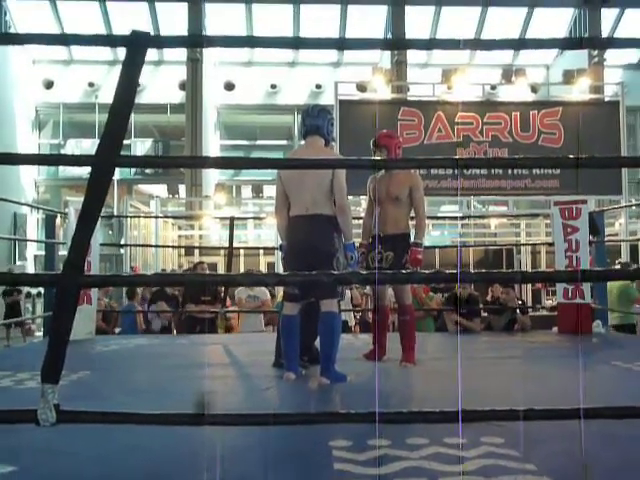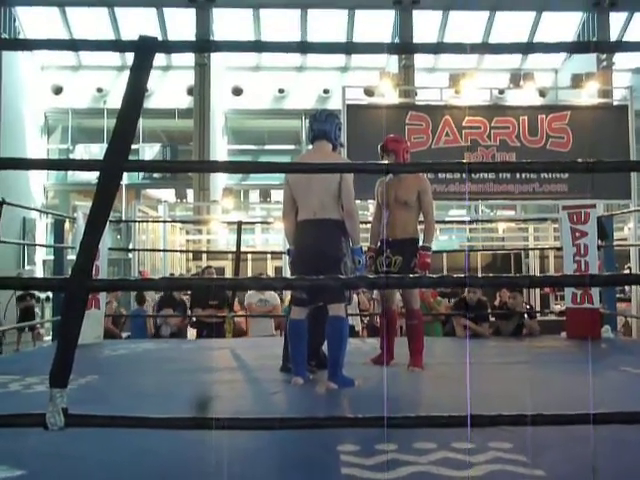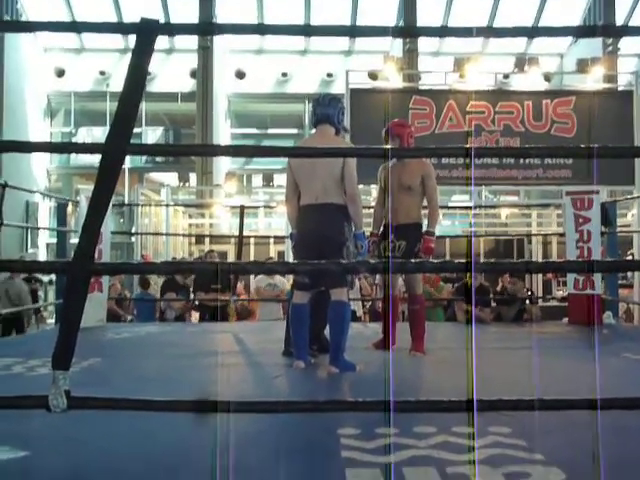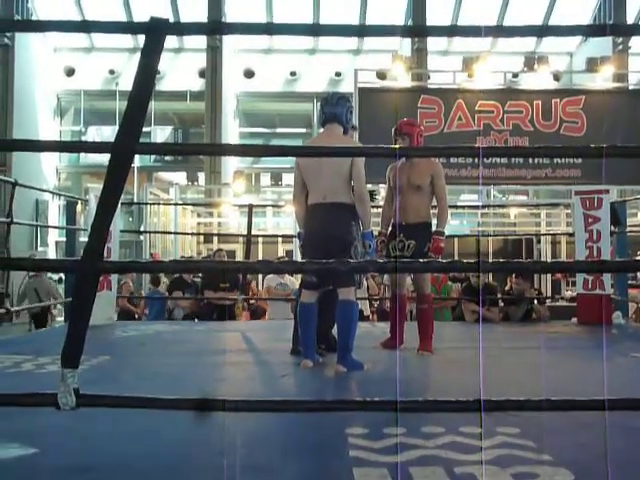
dt=0.4s
person 1, frame 1
left shoulder: (287, 161)
right shoulder: (332, 158)
left elbow: (280, 210)
right elbow: (341, 205)
left wrist: (285, 241)
right wrist: (349, 241)
left hip: (296, 233)
right hip: (324, 231)
left knee: (291, 302)
right knee: (329, 301)
left ankle: (290, 367)
right ankle: (327, 370)
person 1, frame 2
left shoulder: (294, 166)
right shoulder: (340, 163)
left elbow: (287, 214)
right elbow: (349, 210)
left wrist: (293, 247)
right wrist: (357, 246)
left hip: (303, 237)
right hip: (331, 235)
left knee: (299, 306)
right knee: (337, 306)
left ankle: (298, 372)
right ankle: (335, 375)
person 1, frame 3
right shoulder: (343, 147)
left elbow: (290, 198)
right elbow: (352, 194)
left wrist: (295, 231)
right wrist: (359, 230)
left hip: (306, 222)
right hip: (334, 220)
left knee: (301, 290)
right knee: (339, 290)
left ankle: (300, 355)
right ankle: (336, 359)
person 1, frame 4
right shoulder: (351, 146)
left elbow: (298, 198)
right elbow: (360, 194)
left wrist: (303, 230)
right wrist: (367, 230)
left hip: (314, 220)
right hip: (342, 219)
left knee: (309, 289)
right knee: (347, 289)
left ankle: (308, 354)
right ankle: (344, 358)
person 2, frame 1
left shoulder: (411, 178)
right shoulder: (373, 181)
left elbow: (420, 216)
left wrist: (417, 246)
right wrist: (363, 245)
left hip: (399, 241)
right hip: (376, 241)
left knee: (403, 296)
right knee: (378, 297)
left ankle: (409, 352)
right ankle: (378, 347)
person 2, frame 2
left shoulder: (419, 182)
right shoulder: (381, 185)
left elbow: (429, 219)
left wrist: (425, 250)
right wrist: (371, 249)
left hip: (408, 245)
right hip: (385, 246)
left knee: (411, 300)
right knee: (386, 300)
left ankle: (416, 356)
right ankle: (386, 352)
person 2, frame 3
left shoulder: (423, 167)
right shoulder: (384, 170)
left elbow: (433, 204)
left wrist: (429, 235)
right wrist: (374, 233)
left hip: (412, 230)
right hip: (388, 230)
left knee: (413, 285)
right knee: (388, 285)
left ankle: (418, 341)
right ankle: (388, 337)
person 2, frame 4
left shoulder: (432, 167)
right shoulder: (393, 170)
left elbow: (442, 204)
left wrist: (439, 234)
right wrist: (382, 233)
left hip: (421, 230)
right hip: (397, 230)
left knee: (422, 285)
right knee: (396, 285)
left ankle: (426, 340)
right ankle: (395, 336)
